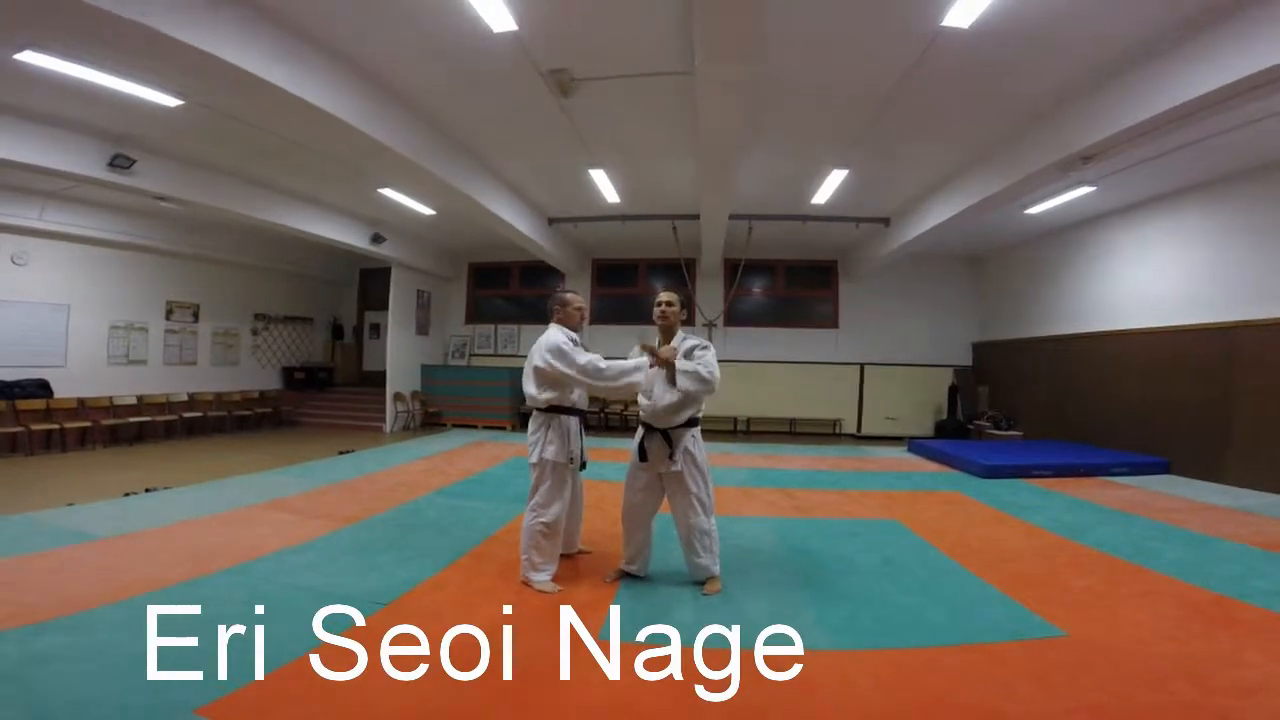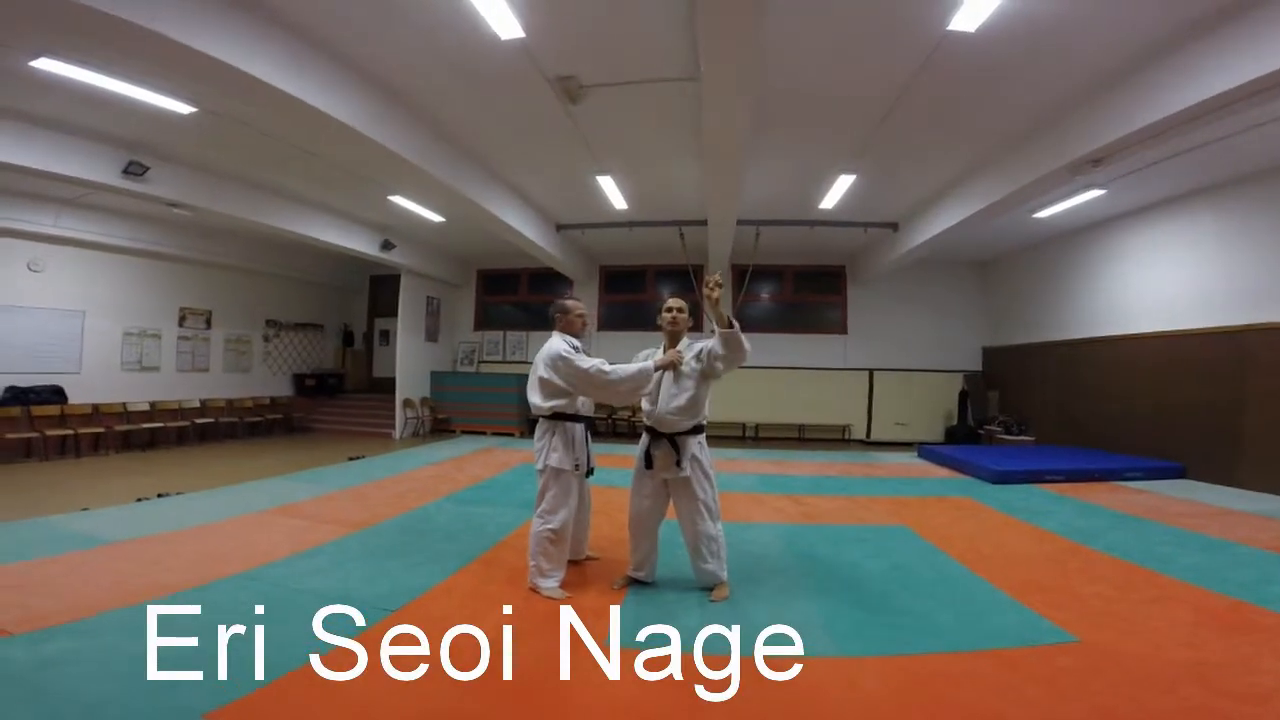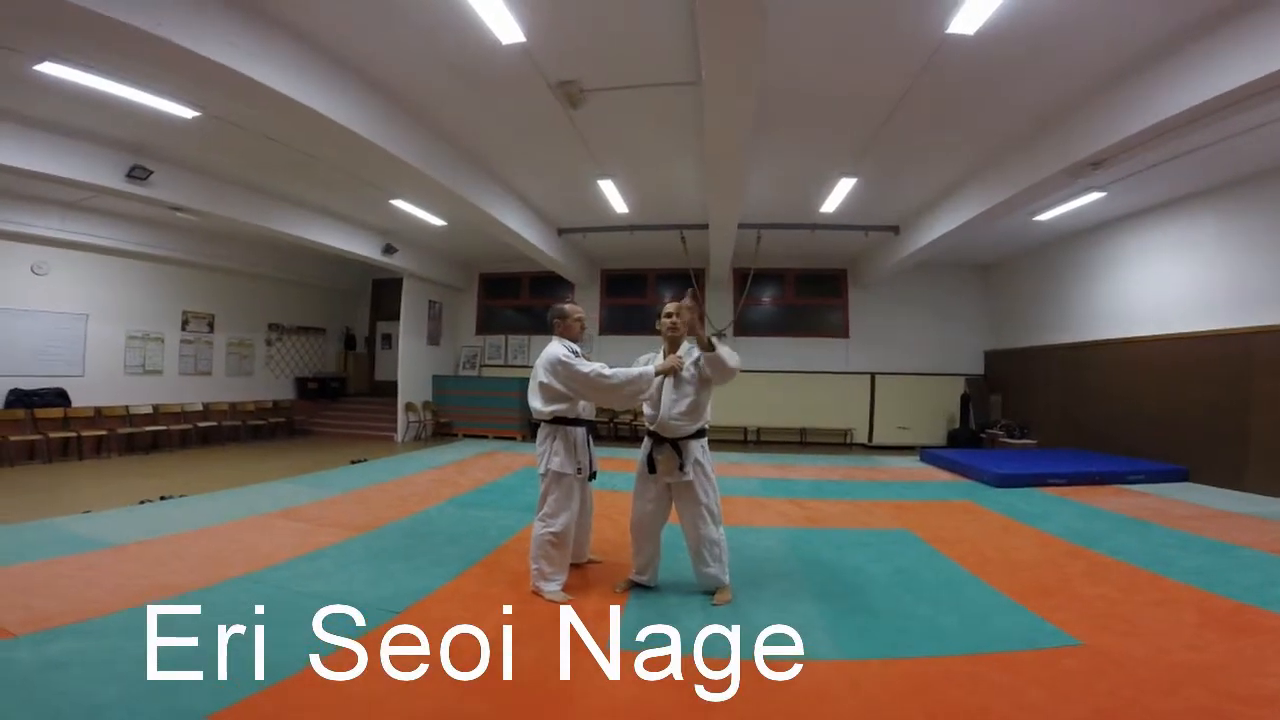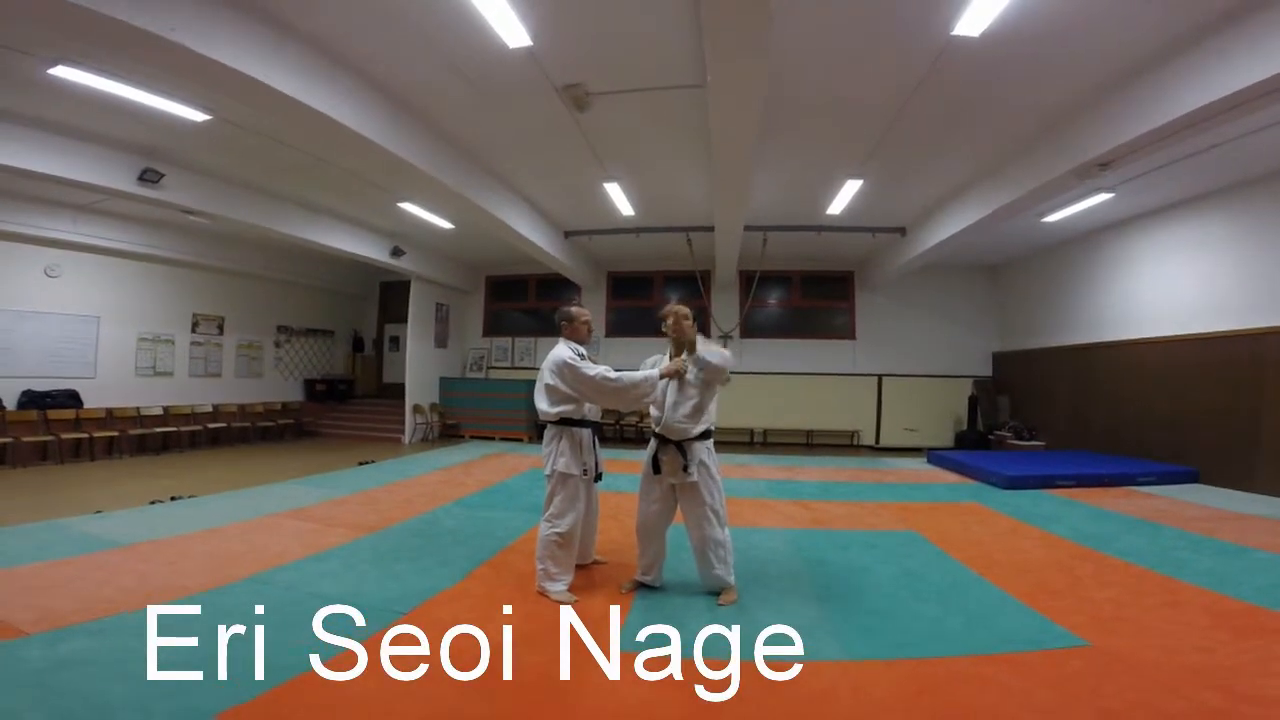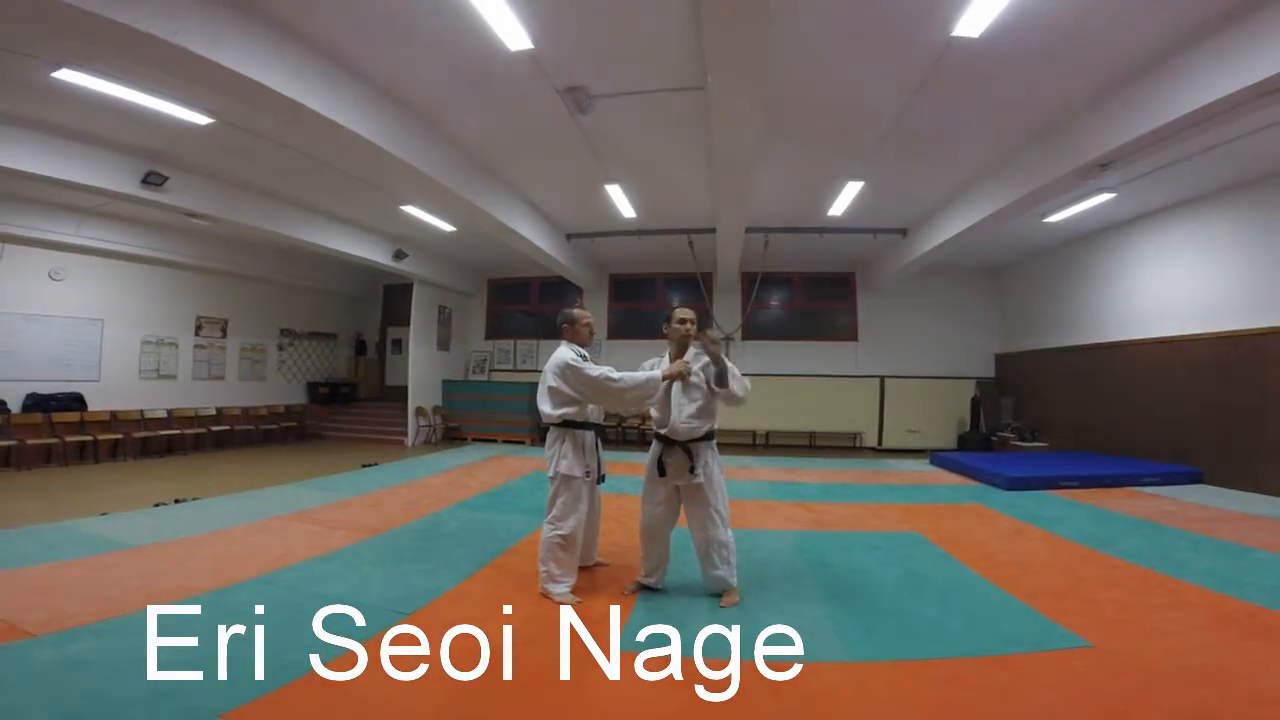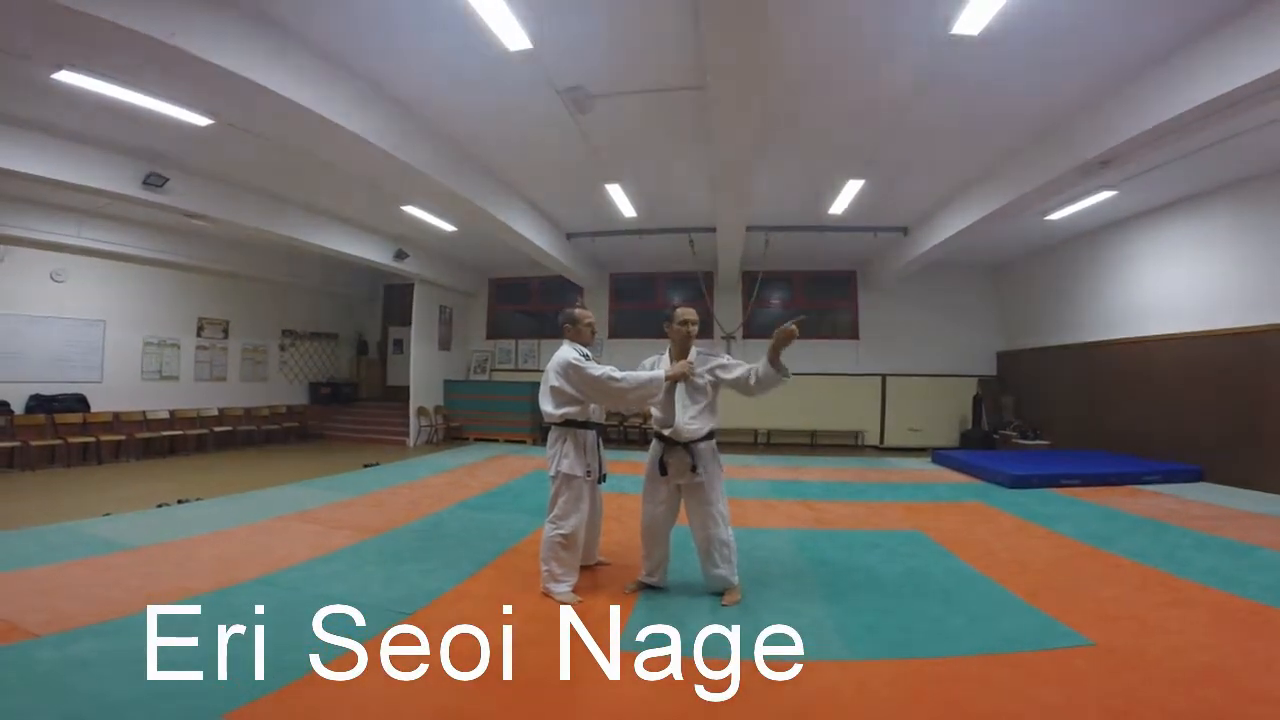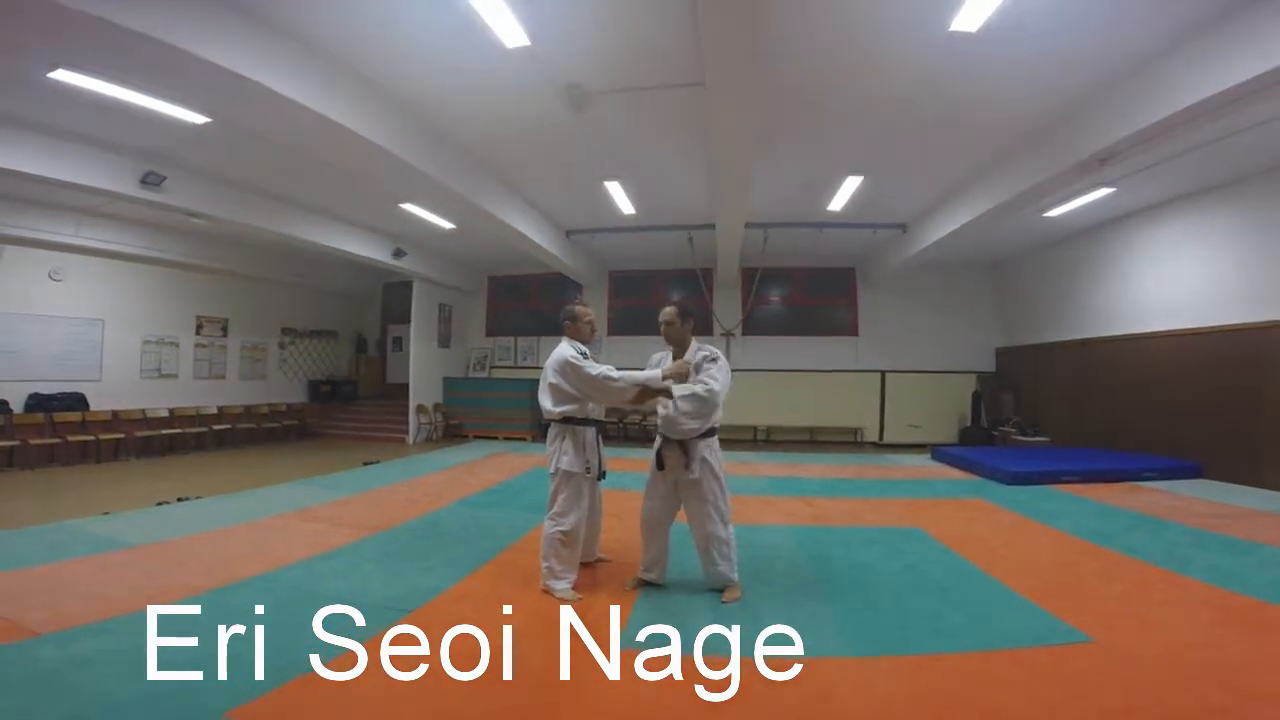
dt=0.4s
person 1, frame 1
left shoulder: (697, 348)
right shoulder: (644, 352)
left elbow: (709, 381)
left wrist: (670, 362)
left hip: (682, 441)
right hip: (648, 440)
left knee: (694, 511)
right knee: (636, 509)
left ankle: (708, 572)
right ankle: (633, 565)
person 1, frame 2
left shoulder: (702, 353)
right shoulder: (645, 358)
left elbow: (735, 353)
left wrist: (715, 309)
left hip: (688, 448)
right hip: (652, 446)
left knee: (701, 518)
right knee: (642, 516)
left ankle: (716, 577)
right ankle: (640, 571)
person 1, frame 3
left shoulder: (700, 358)
right shoulder: (645, 362)
left elbow: (727, 367)
left wrist: (698, 330)
left hip: (690, 451)
right hip: (654, 450)
left knee: (703, 522)
right knee: (643, 520)
left ankle: (719, 581)
right ankle: (642, 575)
person 1, frame 4
left shoulder: (707, 357)
right shoulder: (652, 364)
left elbow: (720, 365)
left wrist: (687, 337)
left hip: (695, 453)
right hip: (660, 451)
left knee: (708, 523)
right knee: (649, 521)
left ankle: (724, 582)
right ankle: (647, 575)
person 1, frame 5
left shoulder: (707, 364)
right shoulder: (651, 367)
left elbow: (738, 394)
left wrist: (719, 360)
left hip: (699, 454)
right hip: (663, 453)
left knee: (711, 524)
right knee: (653, 522)
left ankle: (726, 584)
right ankle: (649, 577)
person 1, frame 6
left shoulder: (713, 364)
right shoulder: (651, 366)
left elbow: (753, 380)
left wrist: (775, 351)
left hip: (700, 454)
right hip: (663, 453)
left knee: (712, 523)
right knee: (654, 521)
left ankle: (727, 582)
right ankle: (651, 576)
person 1, frame 7
left shoulder: (710, 358)
right shoulder: (658, 361)
left elbow: (709, 394)
right elbow: (640, 392)
left wrist: (663, 391)
left hip: (699, 450)
right hip: (666, 449)
left knee: (711, 520)
right knee: (653, 517)
left ankle: (727, 579)
right ankle: (650, 573)
person 2, frame 1
left shoulder: (564, 341)
right shoulder: (554, 343)
left elbow: (585, 377)
right elbow: (596, 371)
right wrist: (647, 363)
left hip: (566, 427)
right hip: (552, 428)
left knee: (570, 493)
right knee: (547, 502)
left ankle: (567, 545)
right ankle: (535, 571)
person 2, frame 2
left shoulder: (567, 348)
right shoulder: (558, 352)
left elbow: (589, 383)
right elbow: (604, 377)
right wrist: (656, 365)
left hip: (573, 434)
right hip: (559, 436)
left knee: (577, 500)
right knee: (555, 508)
left ankle: (574, 551)
right ankle: (543, 577)
person 2, frame 3
left shoulder: (567, 353)
right shoulder: (557, 357)
left elbow: (590, 387)
right elbow: (604, 380)
right wrist: (657, 370)
left hip: (574, 438)
right hip: (561, 441)
left knee: (580, 504)
right knee: (557, 513)
left ankle: (576, 554)
right ankle: (546, 581)
person 2, frame 4
left shoulder: (574, 355)
right shoulder: (564, 359)
left elbow: (596, 390)
right elbow: (609, 383)
right wrist: (661, 373)
left hip: (580, 439)
right hip: (566, 442)
left knee: (586, 505)
right knee: (562, 513)
left ankle: (581, 555)
right ankle: (551, 581)
person 2, frame 5
left shoulder: (575, 358)
right shoulder: (566, 361)
left elbow: (600, 392)
right elbow: (613, 384)
right wrist: (664, 374)
left hip: (582, 442)
right hip: (569, 444)
left knee: (588, 506)
right knee: (565, 515)
left ankle: (584, 557)
right ankle: (554, 583)
person 2, frame 6
left shoulder: (577, 358)
right shoulder: (569, 360)
left elbow: (602, 391)
right elbow: (615, 383)
right wrist: (667, 375)
left hip: (583, 441)
right hip: (571, 443)
left knee: (590, 506)
right knee: (567, 514)
left ankle: (585, 556)
right ankle: (556, 582)
person 2, frame 7
left shoulder: (576, 355)
right shoulder: (566, 358)
left elbow: (599, 389)
right elbow: (611, 381)
right wrist: (664, 374)
left hip: (583, 437)
right hip: (570, 440)
left knee: (589, 502)
right knee: (566, 511)
left ankle: (586, 553)
right ankle: (556, 579)
